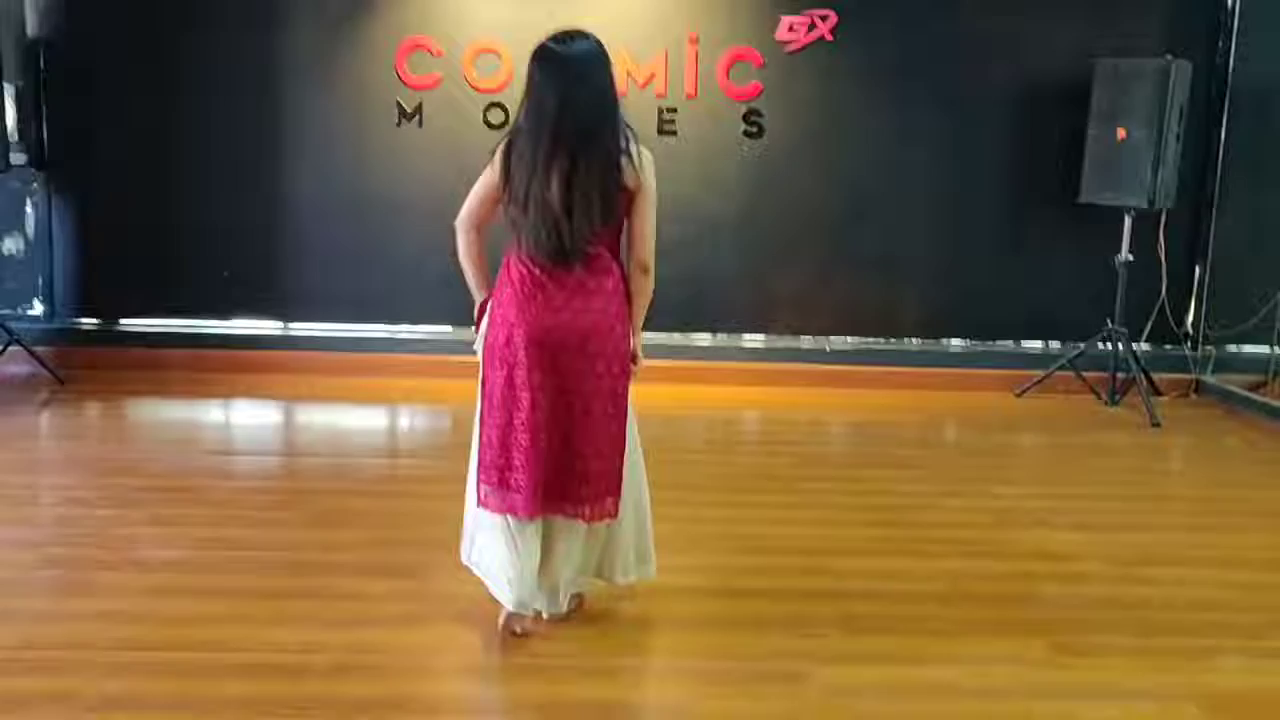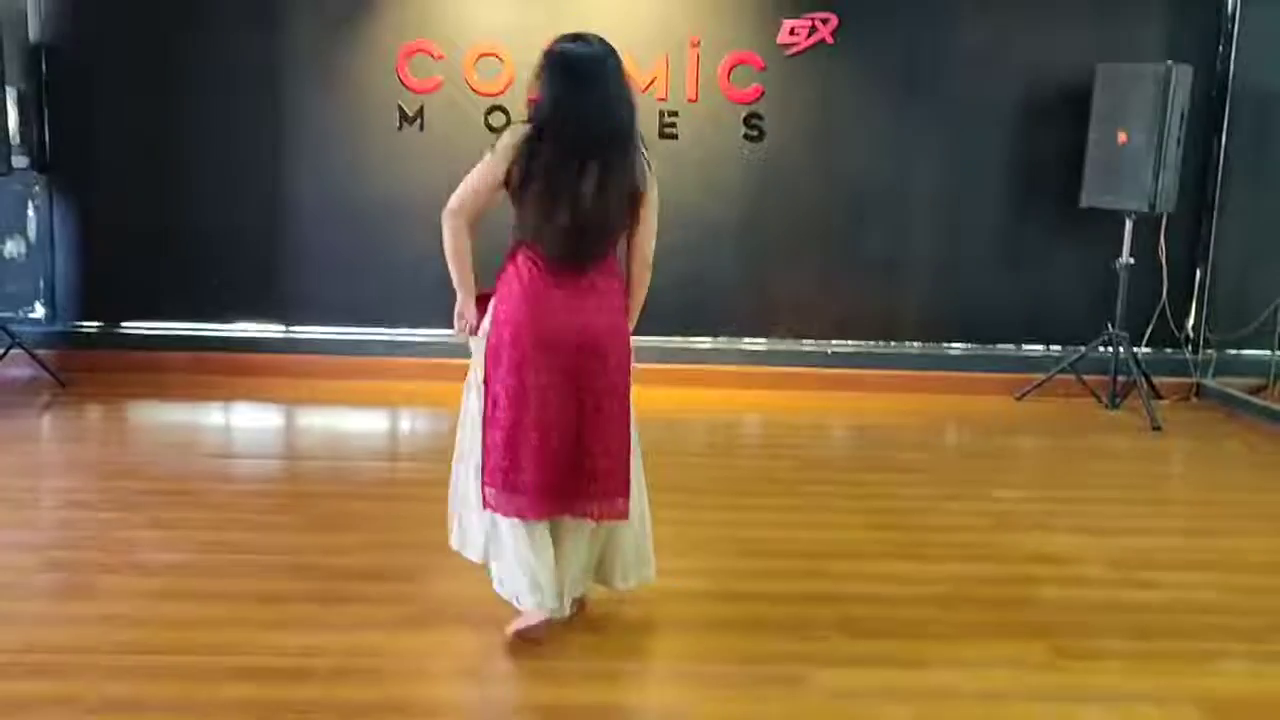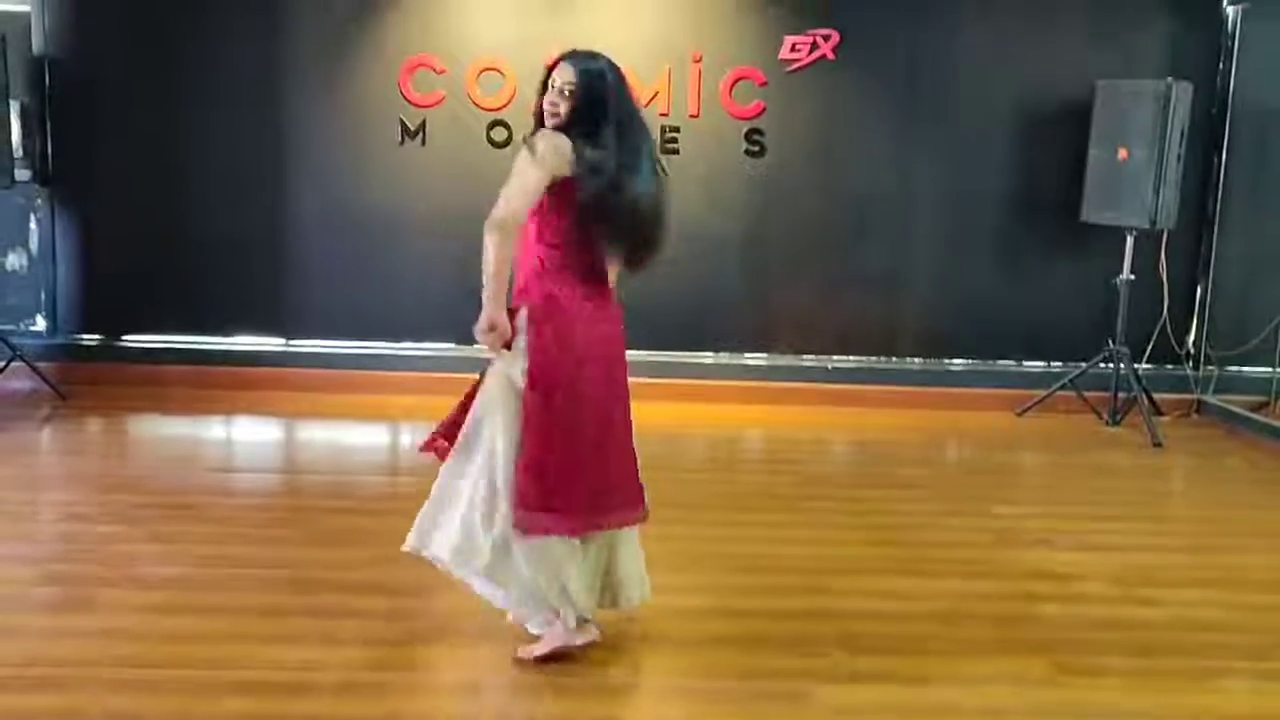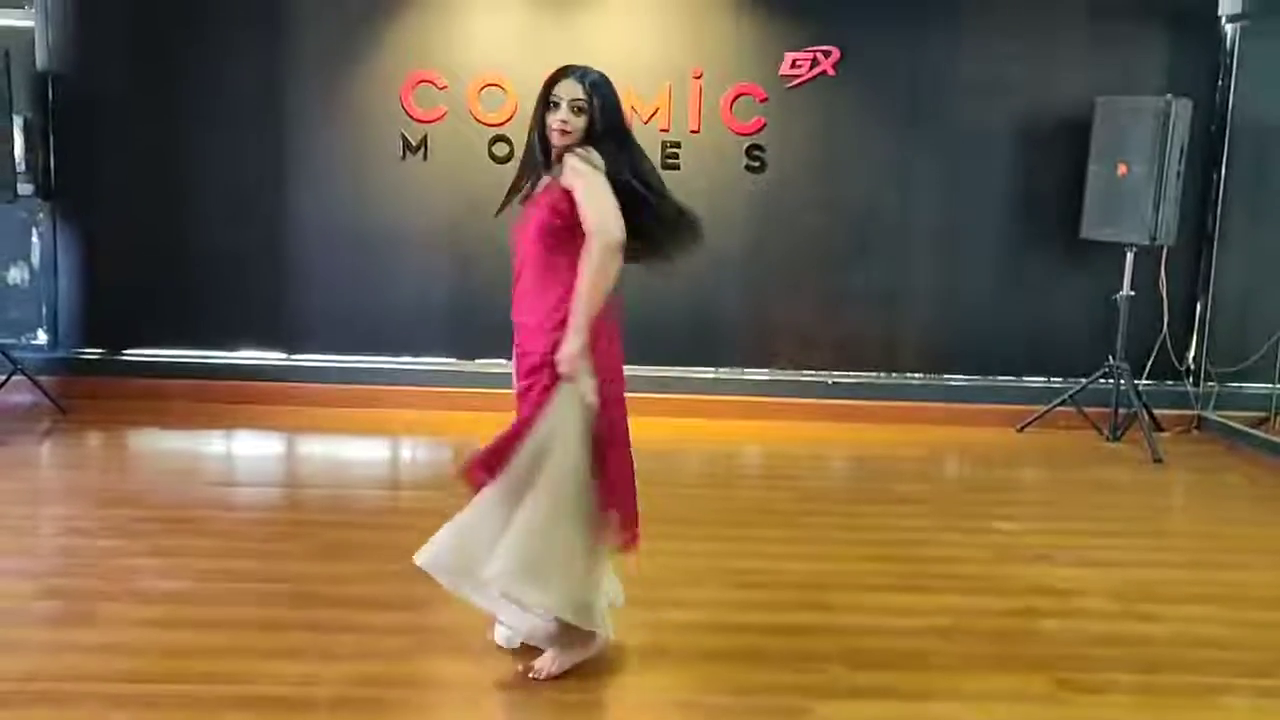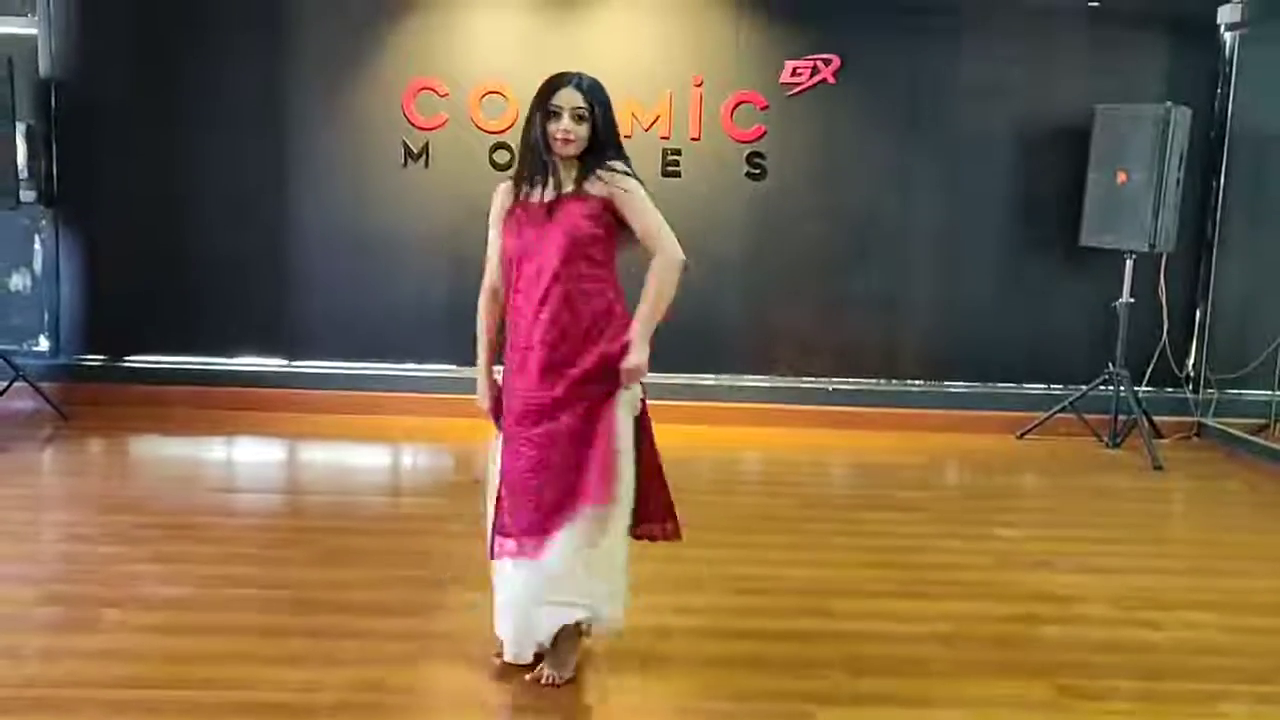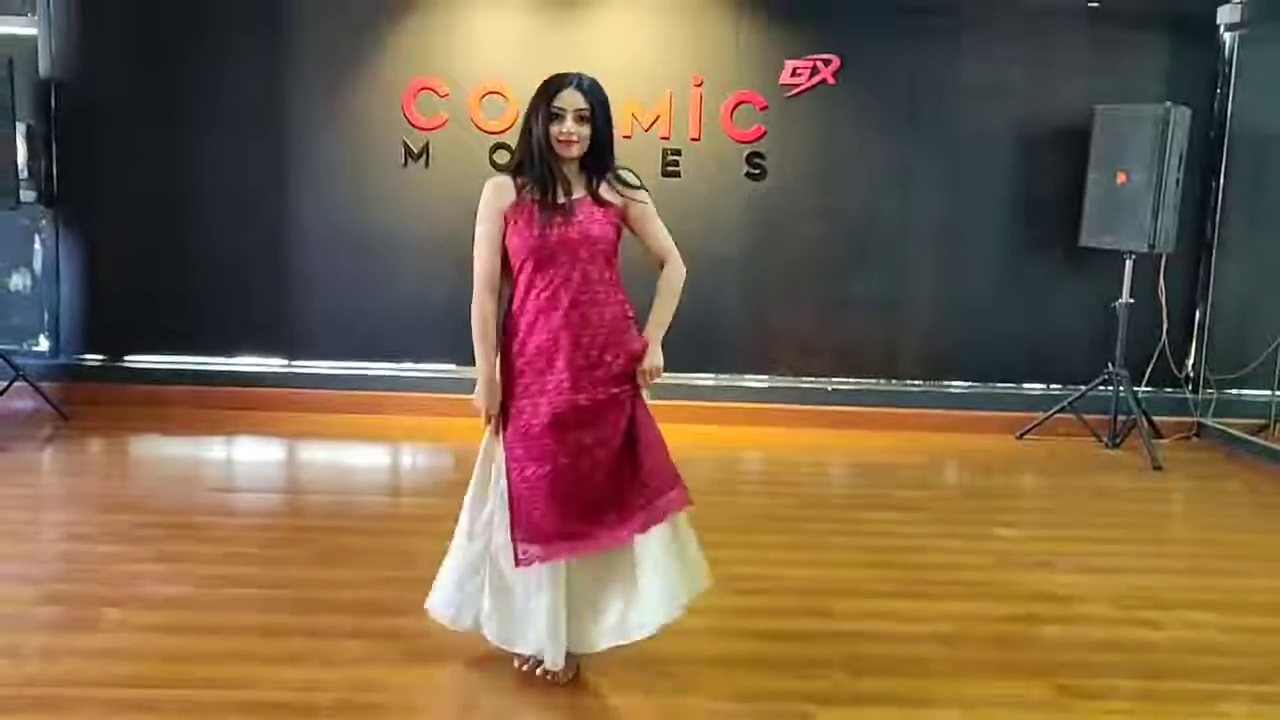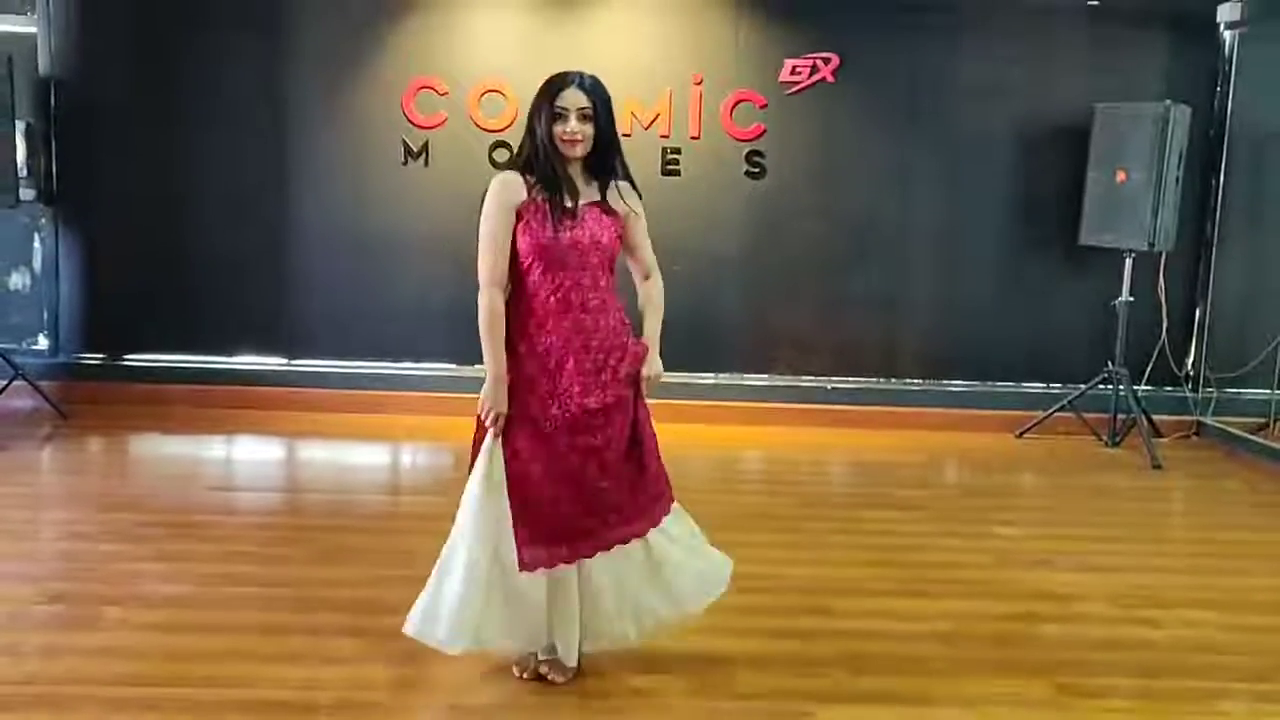
dt=0.2s
person 1, frame 1
left shoulder: (517, 147)
right shoulder: (632, 156)
left elbow: (466, 227)
right elbow: (641, 261)
left wrist: (484, 301)
right wrist: (633, 330)
left hip: (522, 317)
right hip: (597, 323)
left knee: (519, 453)
right knee: (588, 455)
left ankle: (521, 596)
right ankle: (564, 588)
person 1, frame 2
left shoulder: (524, 141)
right shoulder: (635, 160)
left elbow: (455, 217)
right elbow: (641, 262)
left wrist: (467, 298)
right wrist: (624, 327)
left hip: (527, 314)
right hip: (599, 321)
left knee: (521, 454)
right knee: (589, 457)
left ankle: (534, 594)
right ankle: (569, 589)
person 1, frame 3
left shoulder: (549, 149)
right shoulder: (618, 169)
left elbow: (502, 222)
left wrist: (494, 306)
left hip: (548, 327)
right hip: (599, 331)
left knee: (530, 469)
right knee: (583, 469)
left ankle: (567, 615)
right ankle: (572, 599)
person 1, frame 4
left shoulder: (582, 163)
right shoulder: (538, 180)
left elbow: (609, 237)
left wrist: (577, 333)
right wrist: (529, 349)
left hip: (571, 349)
right hip: (546, 351)
left knee: (554, 488)
right knee: (564, 485)
left ankle: (577, 627)
right ankle: (554, 619)
person 1, frame 5
left shoulder: (611, 180)
right shoulder: (510, 195)
left elbow: (670, 253)
right elbow: (493, 289)
left wrist: (639, 339)
right wrist: (485, 370)
left hip: (598, 364)
right hip: (532, 370)
left knee: (587, 496)
right knee: (529, 496)
left ankle: (567, 628)
right ankle: (531, 627)
person 1, frame 6
left shoulder: (618, 189)
right shoulder: (504, 192)
left elbow: (673, 264)
right elbow: (486, 290)
left wrist: (654, 341)
right wrist: (487, 375)
left hip: (607, 369)
right hip: (532, 371)
left knee: (600, 496)
right knee: (533, 500)
left ankle: (571, 635)
right ankle: (534, 631)
person 1, frame 7
left shoulder: (619, 195)
right shoulder: (511, 188)
left elbow: (649, 276)
right elbow: (490, 288)
left wrist: (651, 347)
right wrist: (495, 377)
left hip: (606, 372)
right hip: (534, 373)
left knee: (601, 500)
right knee: (533, 504)
left ankle: (571, 637)
right ankle: (534, 635)
